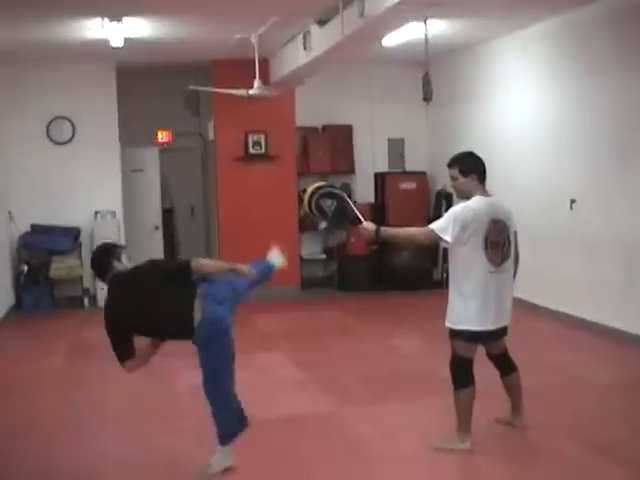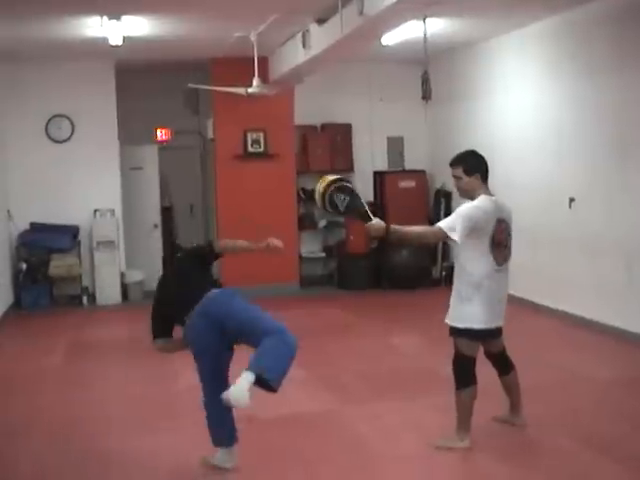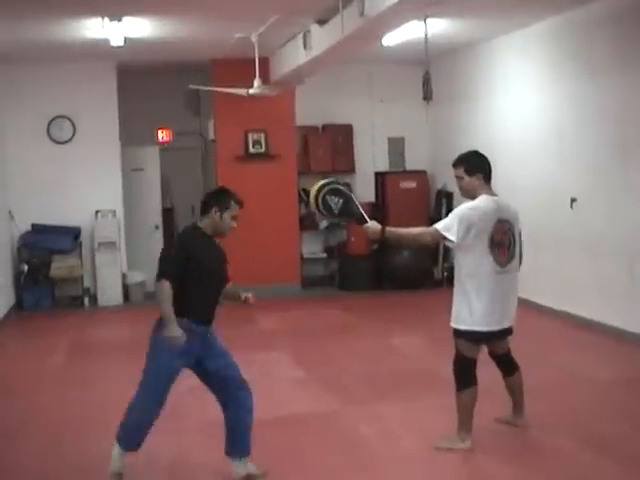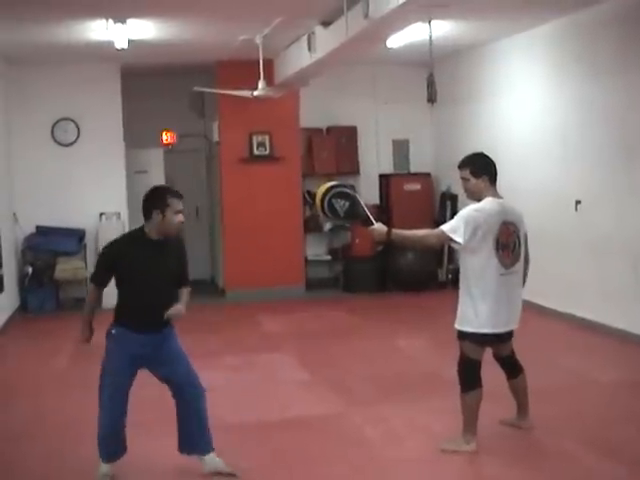
dt=0.4s
person 1, frame 1
left shoulder: (466, 212)
right shoulder: (504, 211)
left elbow: (423, 237)
right elbow: (514, 257)
left wrist: (378, 232)
left hip: (470, 308)
right hip: (496, 304)
left knee: (461, 368)
right knee: (501, 357)
left ankle: (463, 437)
right ankle: (517, 414)
person 1, frame 2
left shoulder: (473, 211)
right shoulder: (501, 209)
left elbow: (431, 235)
left wrist: (386, 229)
left hip: (473, 305)
right hip: (492, 302)
left knee: (463, 366)
right knee: (498, 356)
left ankle: (461, 436)
right ankle: (516, 413)
person 1, frame 3
left shoulder: (471, 212)
right shoulder: (510, 211)
left elbow: (428, 236)
right elbow: (516, 256)
left wrist: (383, 232)
left hip: (475, 307)
right hip: (502, 304)
left knee: (464, 367)
right knee: (503, 357)
left ankle: (463, 437)
right ankle: (519, 414)
person 1, frame 4
left shoulder: (476, 213)
right shoulder: (514, 213)
left elbow: (433, 238)
right elbow: (524, 259)
left wrist: (388, 233)
right wrist: (514, 289)
left hip: (480, 309)
right hip: (505, 306)
left knee: (469, 369)
right knee: (507, 359)
left ankle: (468, 438)
right ankle: (523, 416)
person 2, frame 1
left shoulder: (112, 315)
right shoulder: (150, 270)
left elbow: (130, 365)
right elbow: (197, 266)
left wrist: (154, 343)
right wrist: (237, 267)
left hip: (207, 327)
right hip: (211, 297)
left knee: (218, 388)
right knee: (232, 281)
left ankle: (224, 453)
right ankle: (271, 262)
person 2, frame 2
left shoulder: (162, 296)
right shoulder: (190, 258)
left elbow: (162, 343)
right elbow: (220, 246)
left wrist: (186, 340)
right wrist: (260, 245)
left hip: (196, 326)
right hip: (219, 304)
left knee: (213, 391)
right knee: (281, 340)
left ankle: (224, 454)
right ankle: (244, 383)
person 2, frame 3
left shoulder: (217, 251)
right shoulder: (184, 243)
right elbow: (164, 282)
left wrist: (239, 296)
right wrist: (171, 323)
left hip: (203, 335)
right hip: (174, 334)
left knee: (237, 394)
right knee: (151, 396)
right ankle: (120, 455)
person 2, frame 4
left shoulder: (177, 249)
right shoulder: (120, 248)
right elbow: (96, 286)
left wrist: (181, 305)
right wrist: (87, 324)
left hip: (162, 337)
right hip: (125, 338)
left knee: (191, 392)
right knee: (112, 404)
left ankle: (206, 456)
